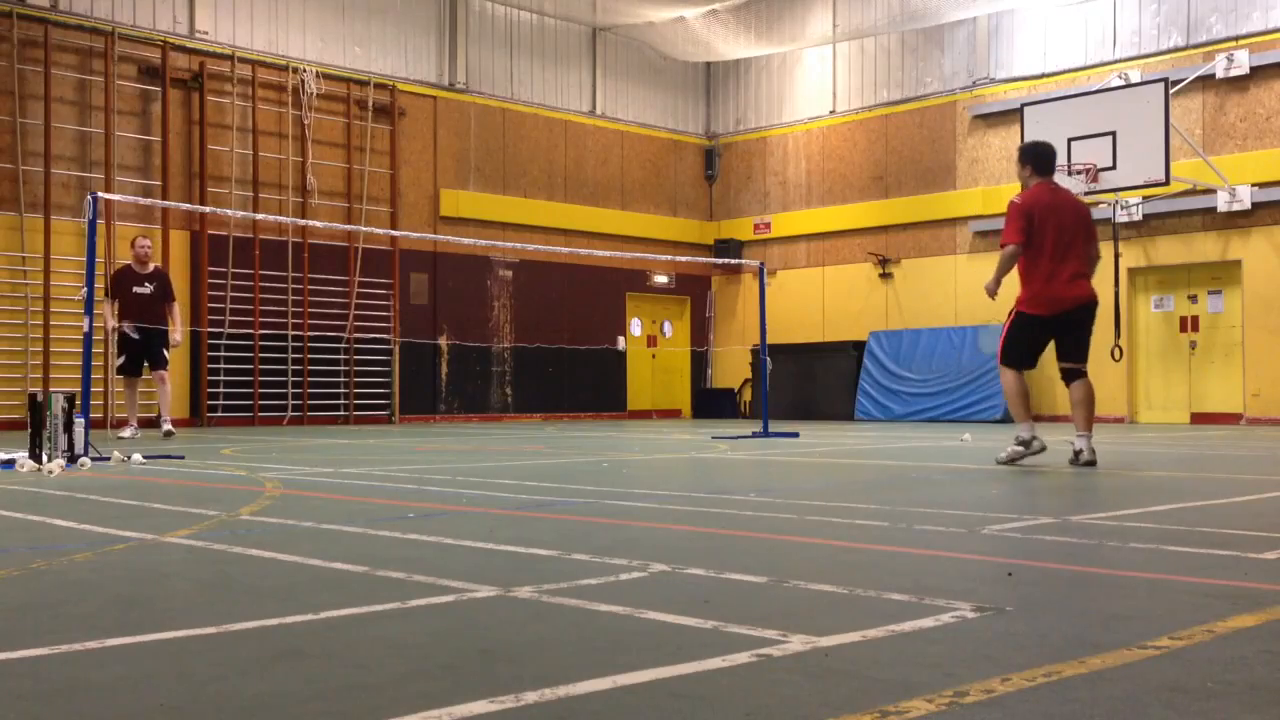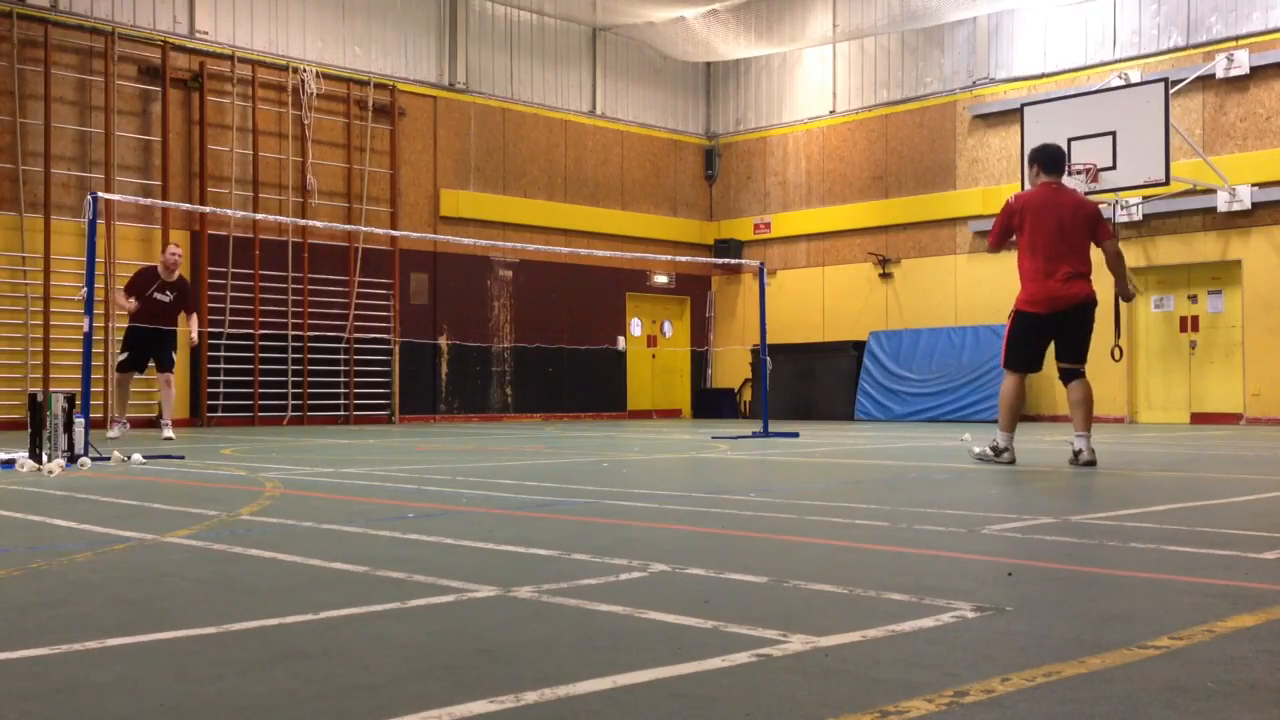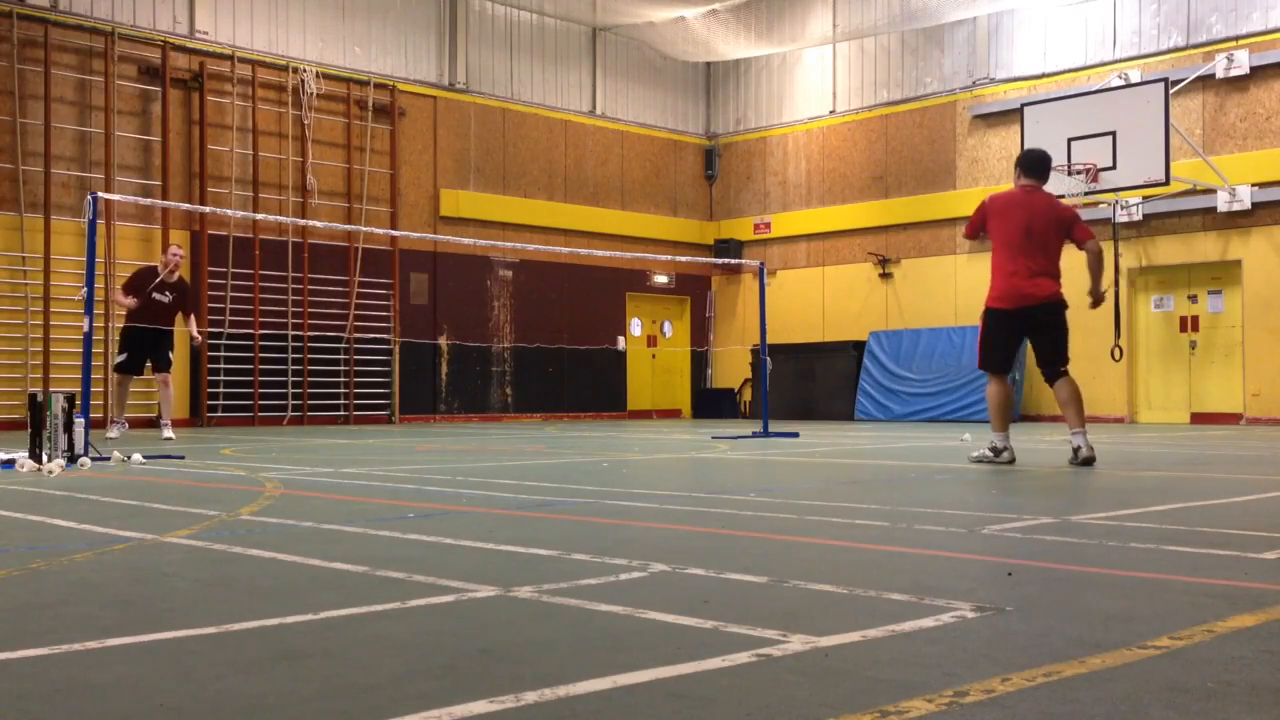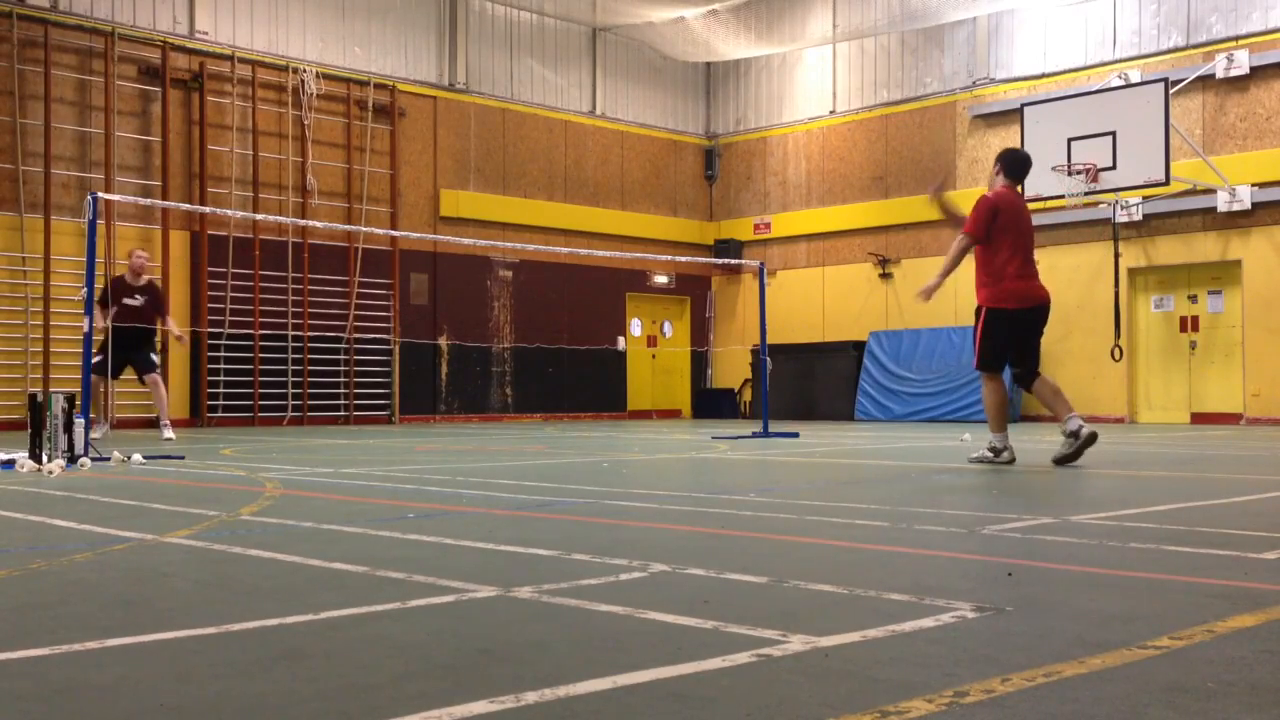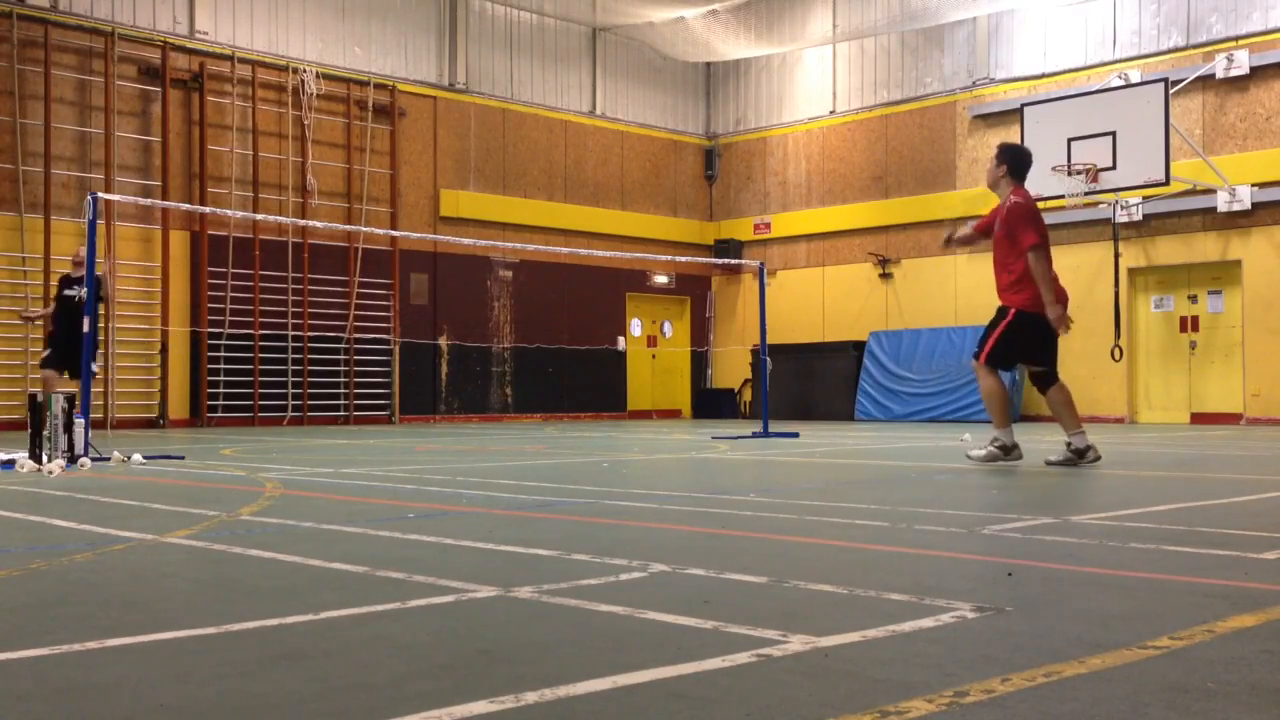
dt=0.5s
person 1, frame 1
left shoulder: (1023, 203)
right shoulder: (1077, 204)
left elbow: (1012, 250)
right elbow: (1093, 253)
left wrist: (995, 280)
left hip: (1038, 302)
right hip: (1080, 300)
left knee: (1010, 365)
right knee: (1075, 372)
left ankle: (1027, 436)
right ankle: (1084, 445)
person 1, frame 2
left shoulder: (1019, 202)
right shoulder: (1086, 206)
left elbow: (993, 245)
right elbow: (1112, 251)
left wrist: (1015, 237)
right wrist: (1122, 286)
left hip: (1036, 302)
right hip: (1078, 300)
left knee: (1015, 371)
right knee: (1074, 373)
left ankle: (1003, 445)
right ankle: (1083, 446)
person 1, frame 3
left shoulder: (994, 203)
right shoulder: (1062, 211)
left elbow: (970, 234)
right elbow: (1093, 248)
right wrist: (1095, 288)
left hip: (1004, 301)
right hip: (1047, 301)
left knee: (997, 373)
right knee: (1057, 373)
left ankle: (1000, 446)
right ankle: (1081, 443)
person 1, frame 4
left shoulder: (991, 200)
right shoulder: (1020, 208)
left elbow: (966, 239)
right elbow: (971, 224)
left wrist: (940, 277)
right wrist: (942, 203)
left hip: (1000, 301)
right hip: (1034, 300)
left knee: (991, 373)
right knee: (1026, 373)
left ankle: (999, 446)
right ankle: (1076, 426)
person 1, frame 5
left shoulder: (1017, 205)
right shoulder: (1004, 209)
left elbow: (1036, 254)
right elbow: (975, 234)
left wrist: (1050, 302)
right wrist: (958, 236)
left hip: (1027, 305)
right hip: (1037, 306)
left knee: (984, 364)
right knee: (1043, 374)
left ankle: (1004, 441)
right ankle: (1081, 445)
person 2, frame 1
left shoulder: (161, 275)
right shoulder: (121, 275)
left elbow: (172, 304)
right elbow: (108, 301)
left wrist: (177, 331)
right wrist: (109, 319)
left hip: (157, 333)
right hip: (129, 334)
left knee: (161, 375)
right knee: (130, 380)
left ankle: (166, 421)
right ankle: (132, 425)
person 2, frame 2
left shoulder: (183, 285)
right shoulder: (144, 274)
left elbow: (191, 313)
right elbow: (120, 295)
left wrist: (193, 333)
right wrist: (127, 305)
left hip: (165, 335)
right hip: (138, 331)
left knee: (167, 377)
right knee: (122, 376)
left ankle: (166, 425)
right ankle: (120, 420)
person 2, frame 3
left shoulder: (182, 286)
right shoulder: (144, 274)
left elbow: (188, 314)
right elbow: (118, 294)
left wrist: (194, 333)
right wrist: (126, 302)
left hip: (162, 336)
right hip: (134, 333)
left knee: (164, 378)
right knee: (121, 378)
left ankle: (166, 425)
right ankle: (118, 421)
person 2, frame 4
left shoulder: (153, 289)
right shoulder: (114, 284)
left elbow: (164, 316)
right elbow: (100, 309)
left wrist: (175, 332)
right wrist: (100, 323)
left hip: (143, 343)
right hip: (115, 341)
left knee: (154, 379)
right knee: (93, 380)
left ankle: (165, 425)
right ankle: (100, 423)
person 2, frame 5
left shoulder: (94, 281)
right shoulder: (64, 281)
left elbow: (106, 298)
right wrist: (35, 315)
left hip: (84, 338)
right hip: (59, 337)
right knee: (47, 376)
